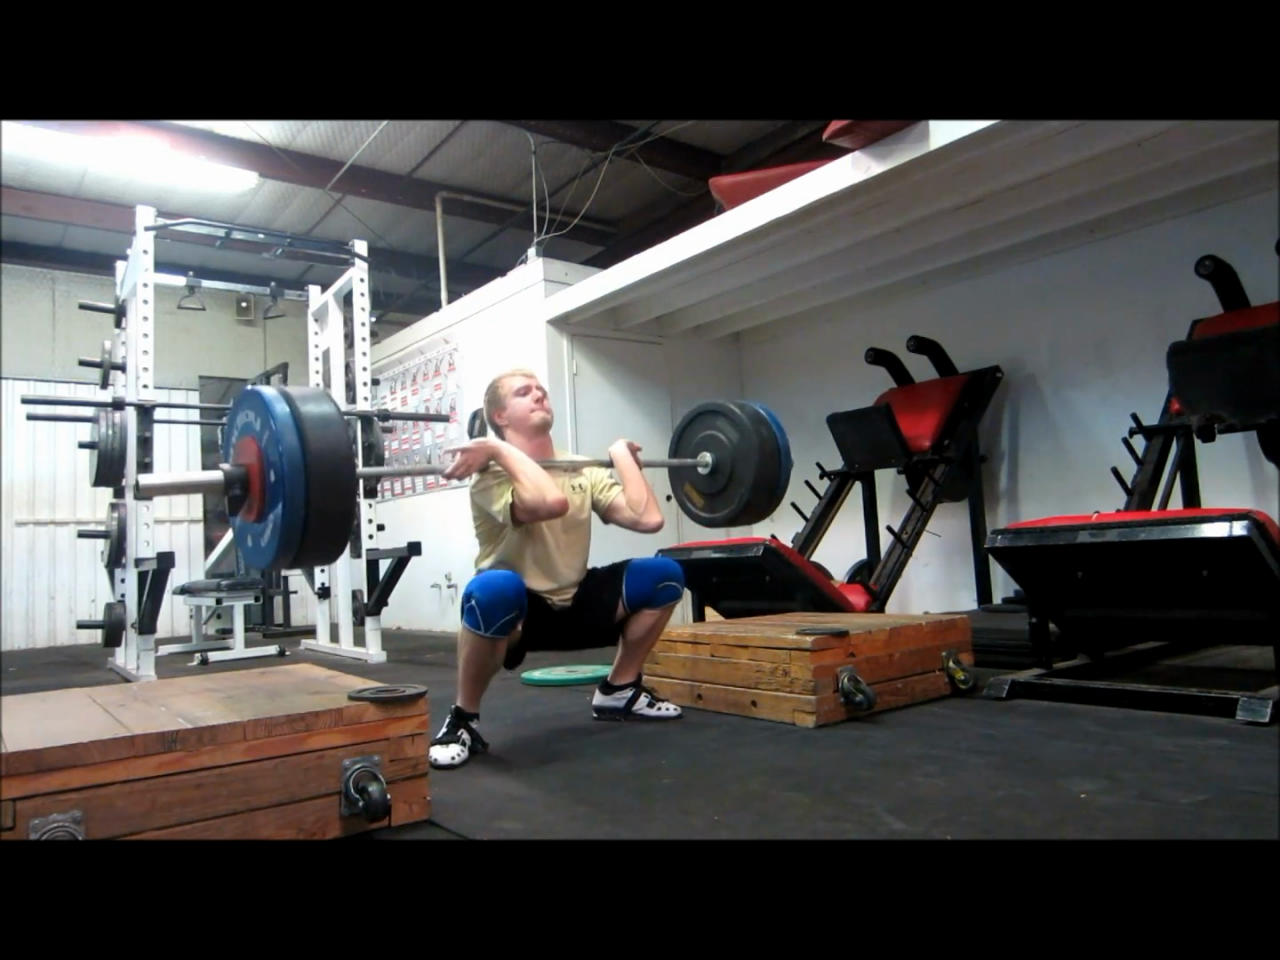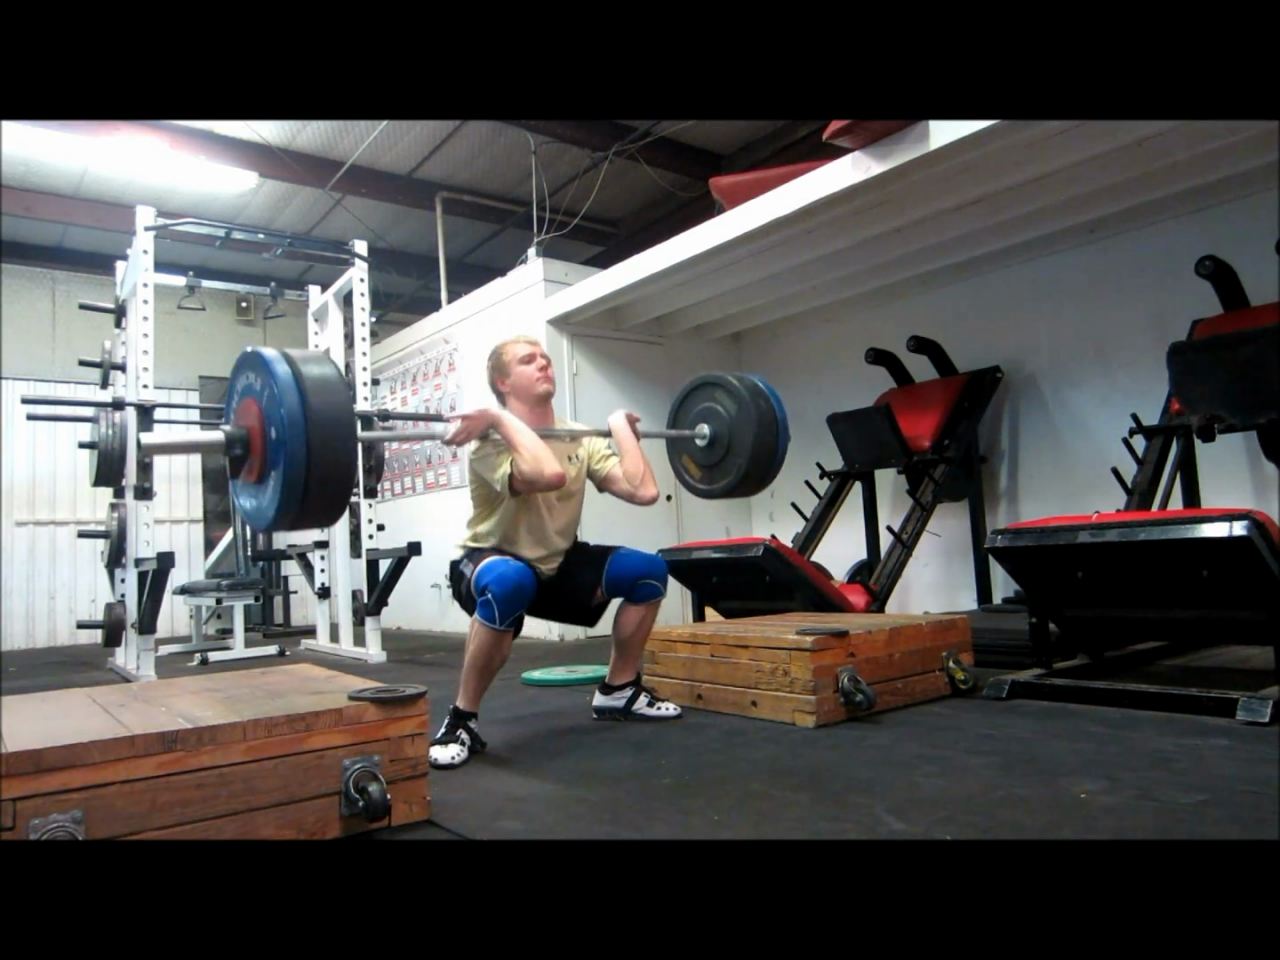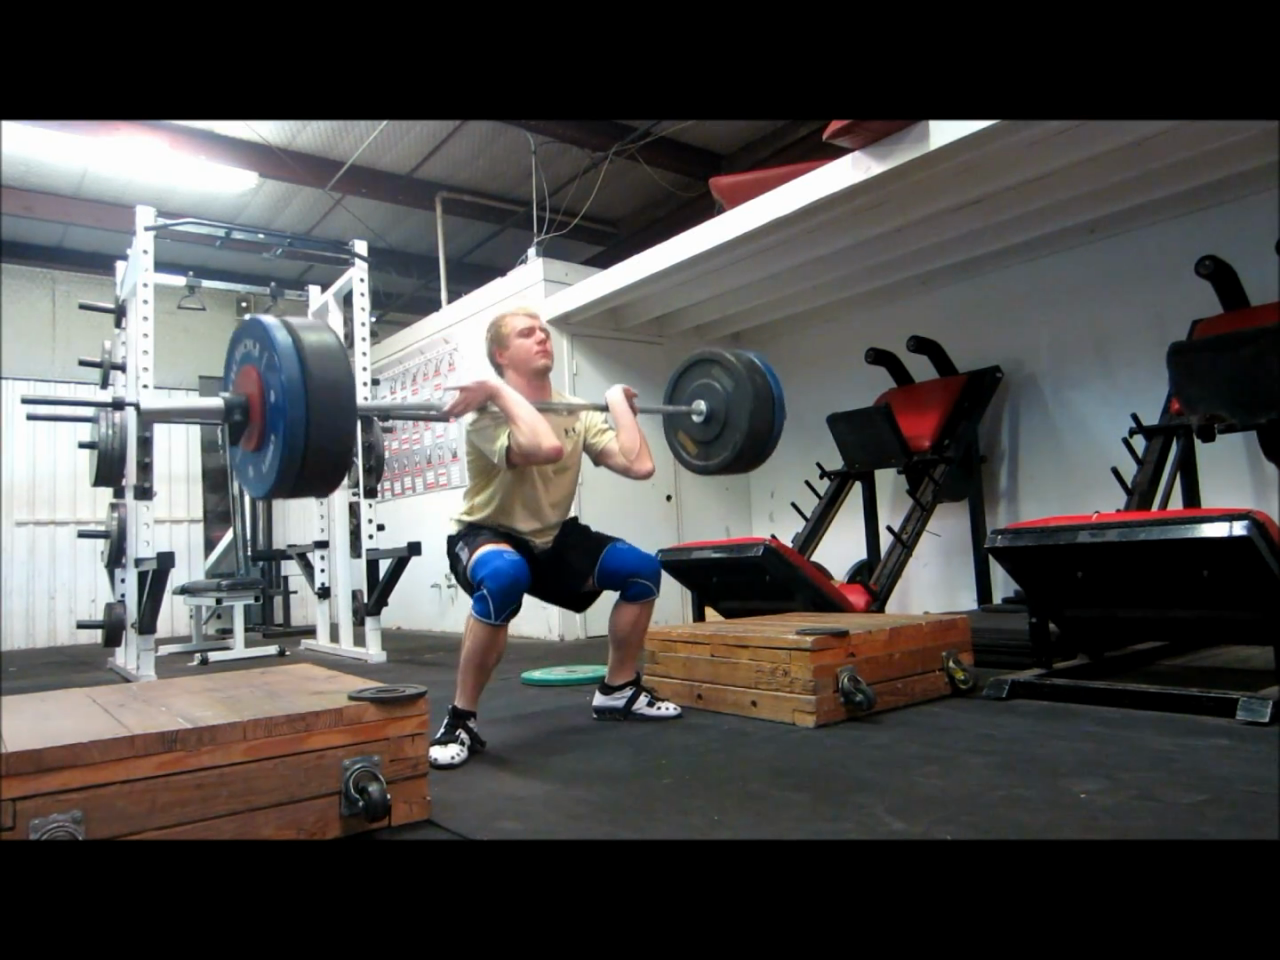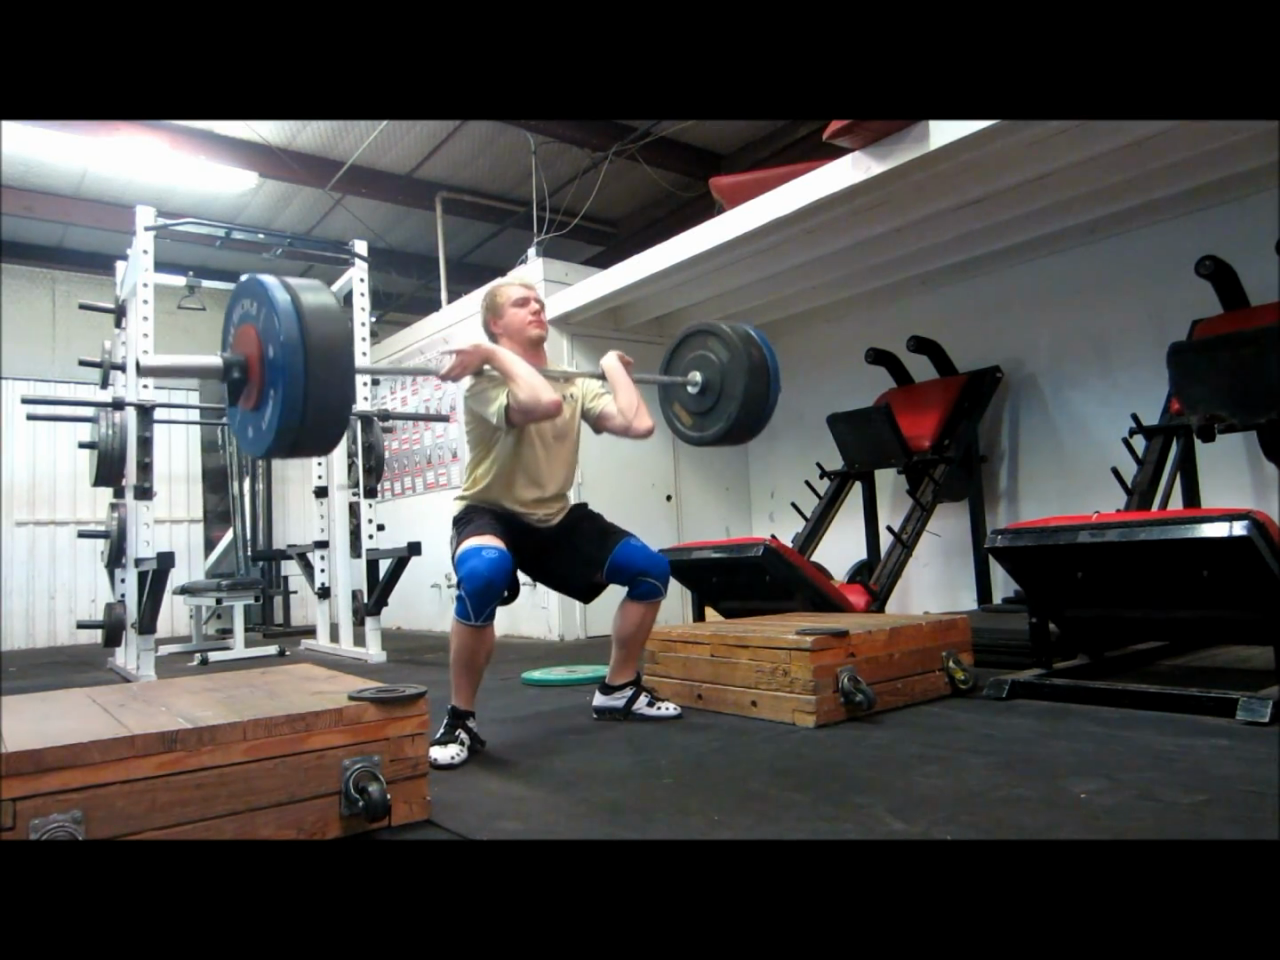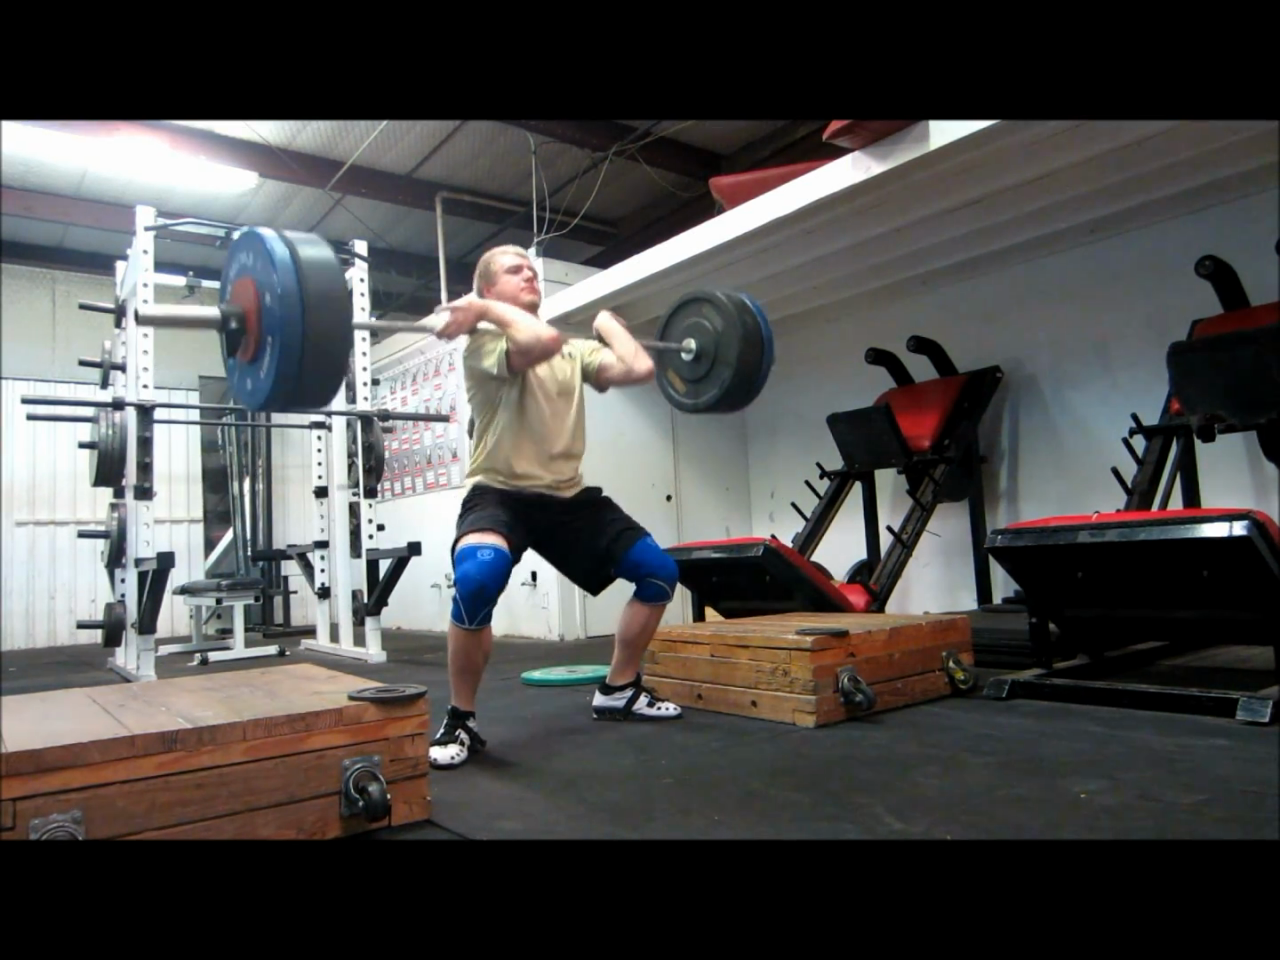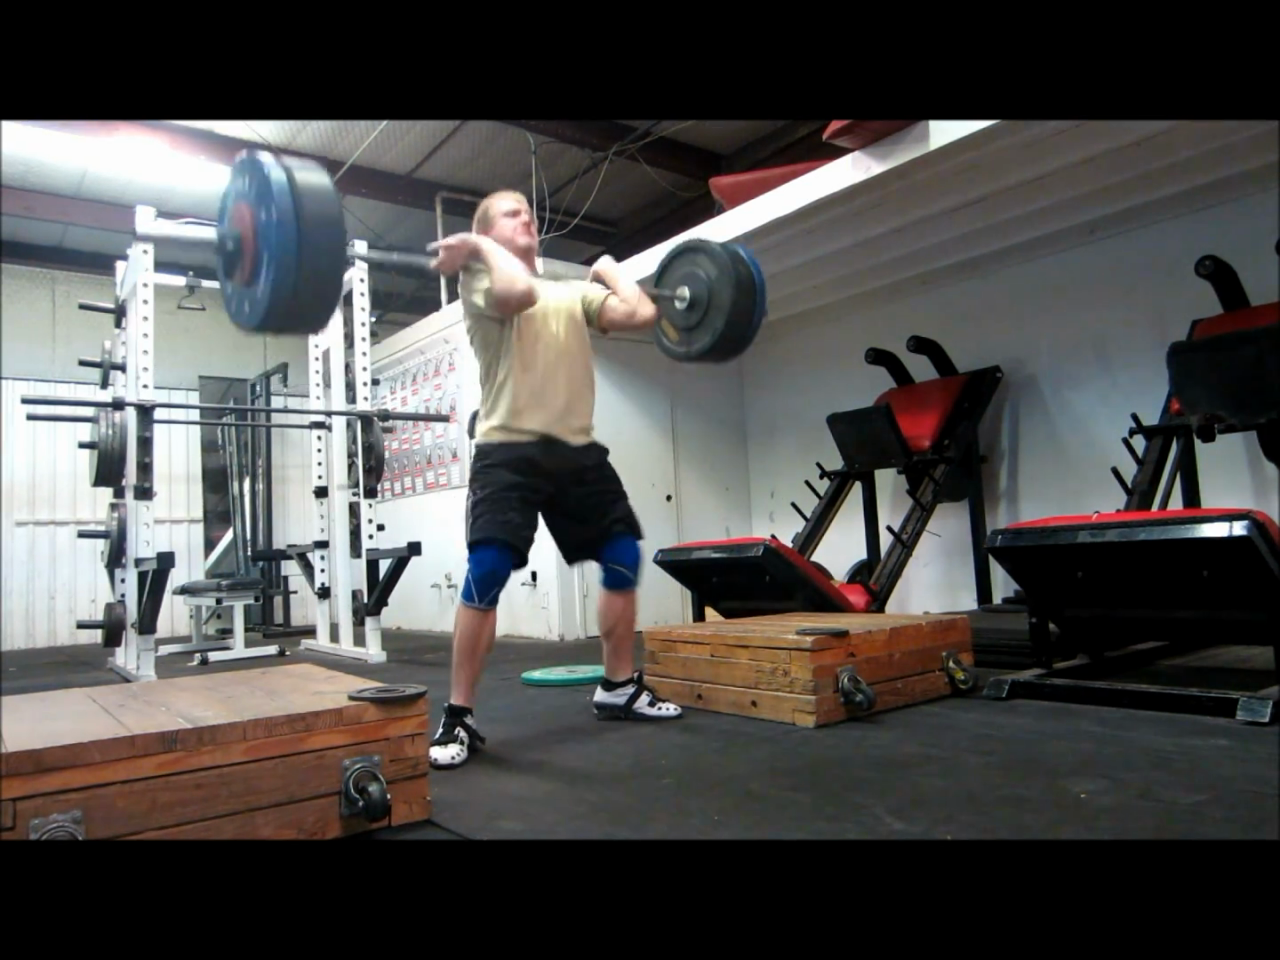
dt=0.2s
person 1, frame 1
left shoulder: (584, 471)
right shoulder: (494, 476)
left elbow: (649, 518)
right elbow: (552, 501)
left wrist: (622, 455)
right wrist: (499, 448)
left hip: (571, 601)
right hip: (504, 599)
left knee: (664, 575)
right knee: (498, 590)
left ankle: (619, 691)
right ankle: (462, 721)
person 1, frame 2
left shoulder: (581, 439)
right shoulder: (495, 443)
left elbow: (644, 491)
right elbow: (548, 474)
left wrist: (621, 428)
right wrist: (500, 417)
left hip: (556, 563)
right hip: (492, 560)
left knee: (648, 571)
right knee: (511, 583)
left ankle: (619, 690)
right ankle: (461, 721)
person 1, frame 3
left shoulder: (579, 414)
right shoulder: (491, 416)
left elbow: (640, 465)
right elbow: (546, 448)
left wrist: (618, 401)
right wrist: (498, 390)
left hip: (550, 537)
right hip: (488, 535)
left knee: (642, 571)
right knee: (505, 577)
left ankle: (618, 690)
right ankle: (461, 721)
person 1, frame 4
left shoulder: (577, 385)
right shoulder: (487, 384)
left elbow: (639, 424)
right elbow: (543, 404)
left wrist: (613, 368)
right wrist: (493, 352)
left hip: (555, 517)
right hip: (490, 514)
left knee: (650, 570)
right knee: (481, 579)
left ankle: (618, 690)
right ankle: (460, 722)
person 1, frame 5
left shoulder: (575, 350)
right shoulder: (486, 345)
left elbow: (640, 368)
right elbow: (542, 341)
left wrist: (607, 325)
right wrist: (486, 309)
left hip: (569, 493)
right hip: (501, 493)
left knee: (659, 571)
right knee: (477, 582)
left ankle: (618, 690)
right ankle: (460, 722)
person 1, frame 6
left shoulder: (576, 291)
right shoulder: (486, 282)
left elbow: (642, 315)
right elbow: (521, 290)
left wrist: (609, 271)
right wrist: (477, 248)
left hip: (578, 448)
right hip: (510, 448)
left knee: (623, 561)
right knee: (487, 572)
left ankle: (620, 687)
right ankle: (458, 717)
